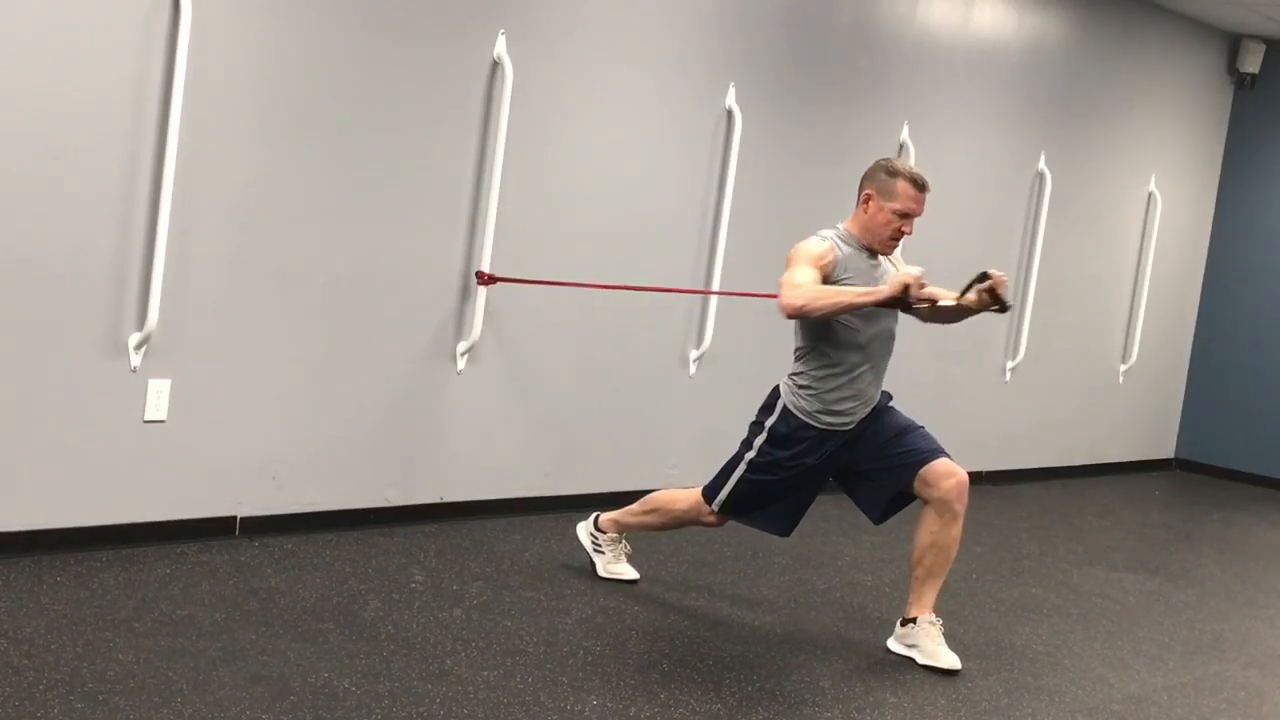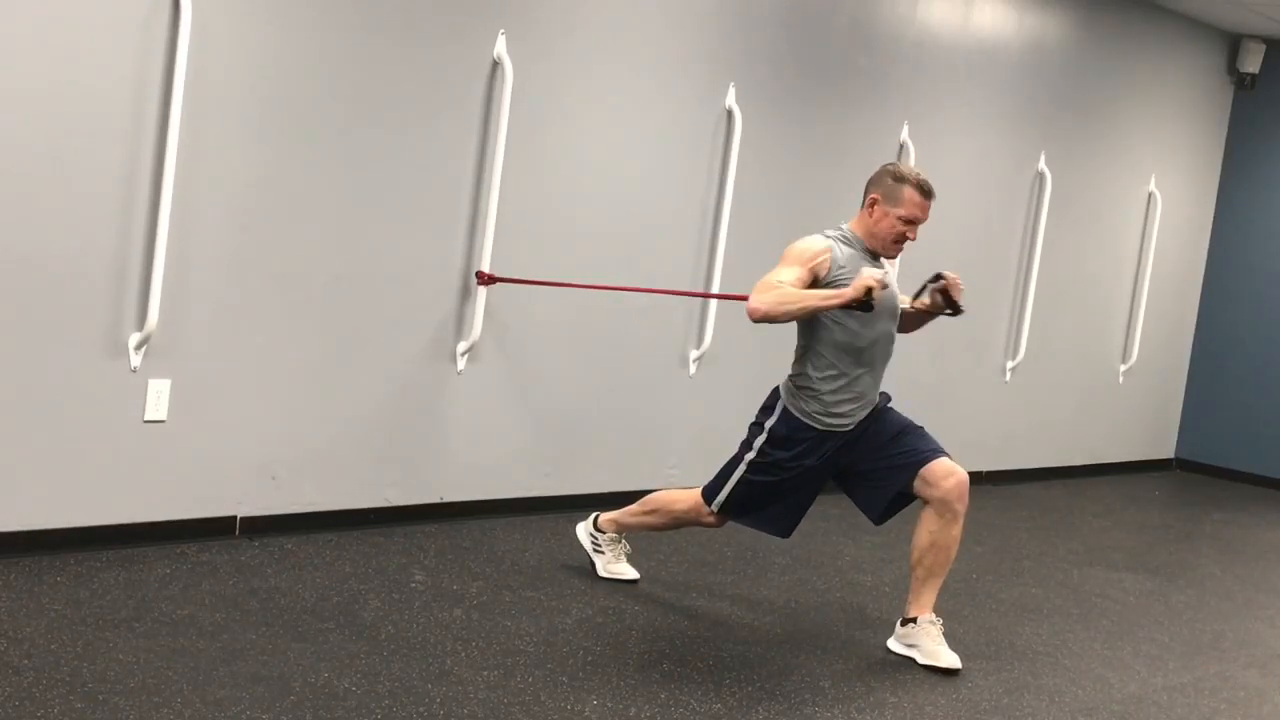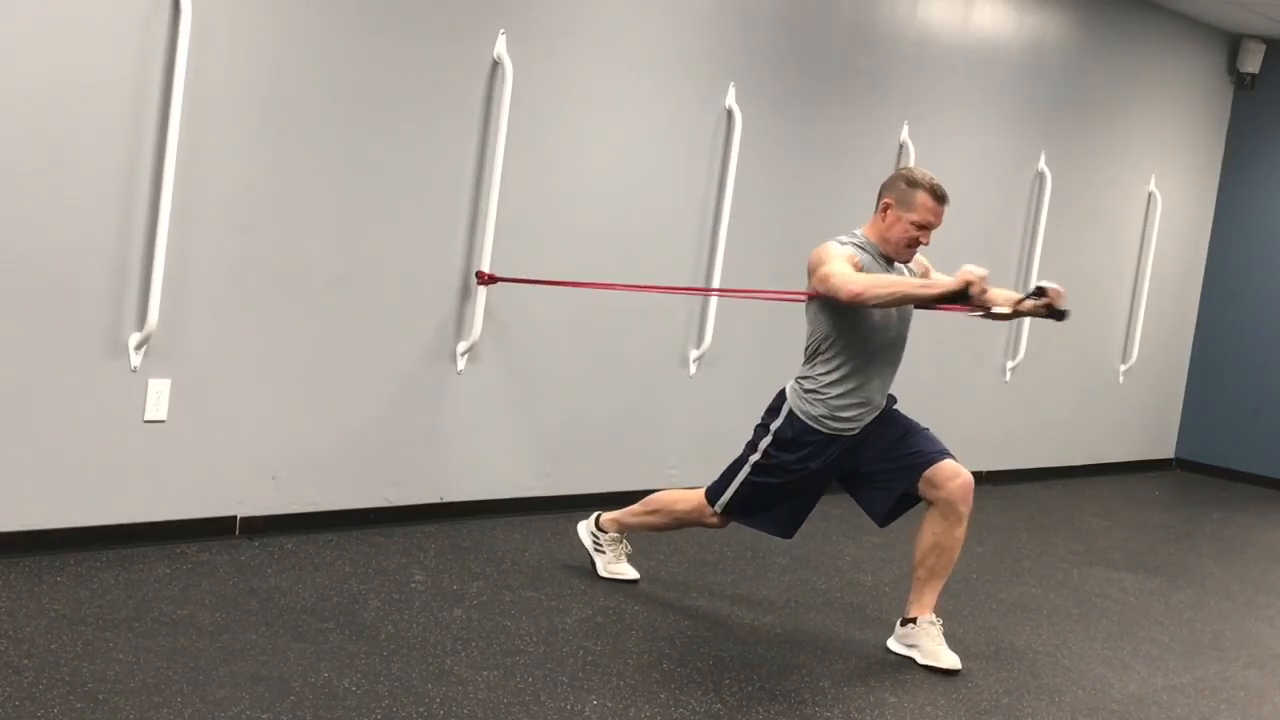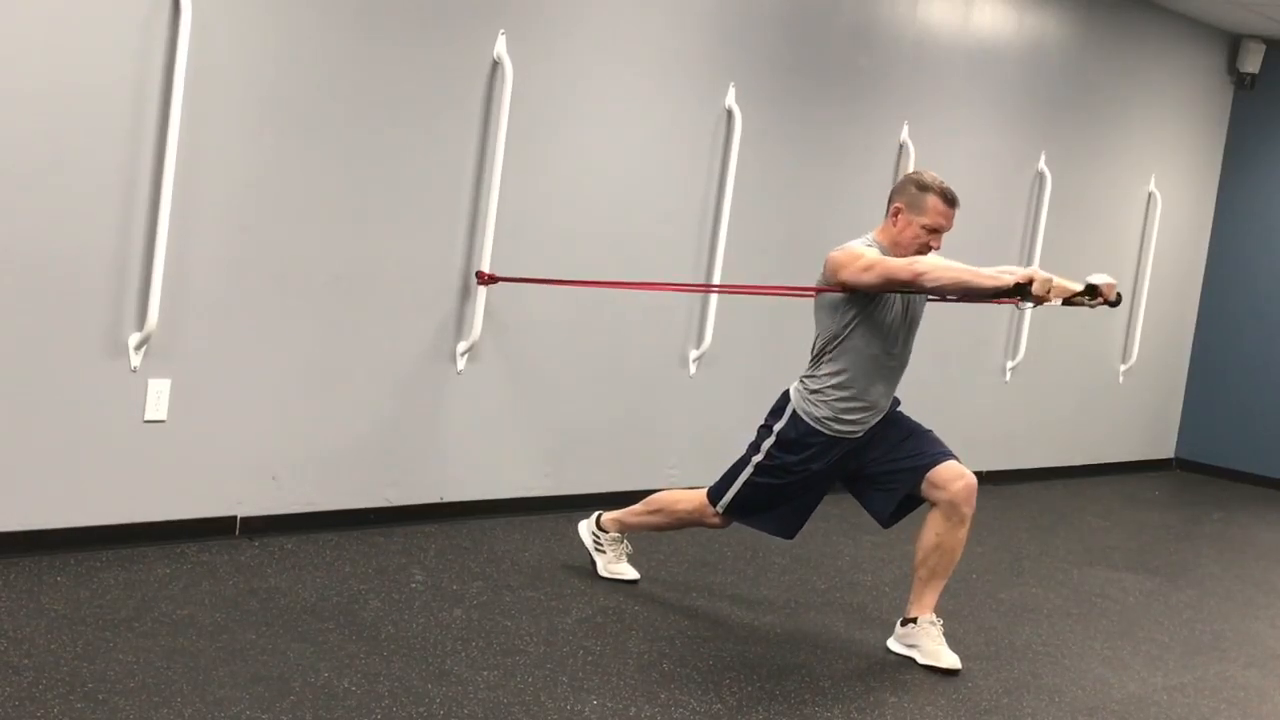
dt=0.3s
person 1, frame 1
left shoulder: (886, 260)
right shoulder: (817, 251)
left elbow: (931, 309)
right elbow: (795, 302)
left wrist: (975, 300)
right wrist: (882, 293)
left hip: (867, 417)
right hip: (803, 421)
left knee: (949, 486)
right knee: (710, 509)
left ankle: (916, 625)
right ankle: (605, 528)
person 1, frame 2
left shoulder: (879, 259)
right shoulder: (818, 251)
left elbow: (899, 318)
right elbow: (760, 306)
left wrist: (929, 303)
right wrist: (846, 295)
left hip: (867, 418)
right hip: (802, 422)
left knee: (950, 486)
right knee: (710, 510)
left ankle: (916, 625)
right ankle: (604, 527)
person 1, frame 3
left shoulder: (910, 266)
right shoulder: (836, 255)
left elbow: (972, 299)
right elbow: (855, 290)
left wrist: (1025, 304)
right wrist: (941, 286)
left hip: (872, 421)
right hip: (807, 423)
left knee: (955, 487)
right knee: (716, 510)
left ankle: (917, 625)
right ankle: (606, 527)
person 1, frame 4
left shoulder: (924, 263)
right shoulder: (850, 260)
left elbow: (990, 281)
right elbow: (917, 274)
left wrist: (1076, 289)
right wrist: (1015, 278)
left hip: (875, 424)
right hip: (811, 425)
left knee: (959, 488)
right knee: (717, 511)
left ankle: (917, 626)
right ankle: (607, 527)
